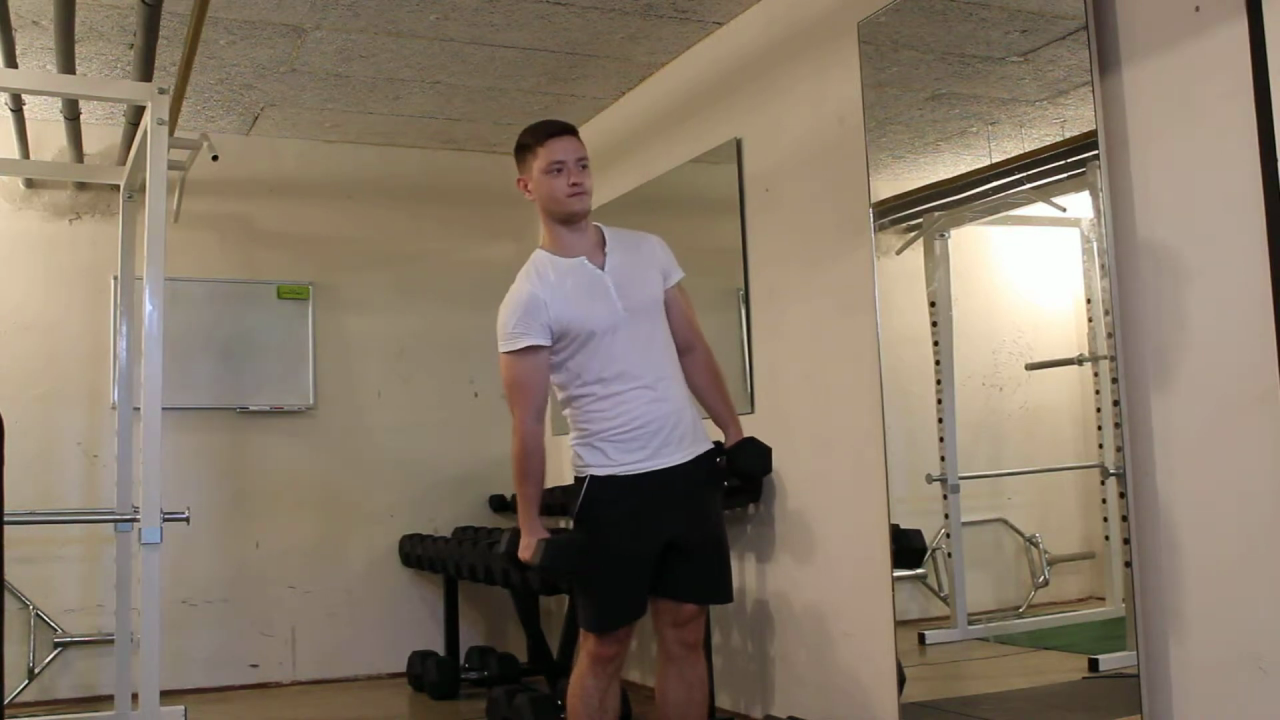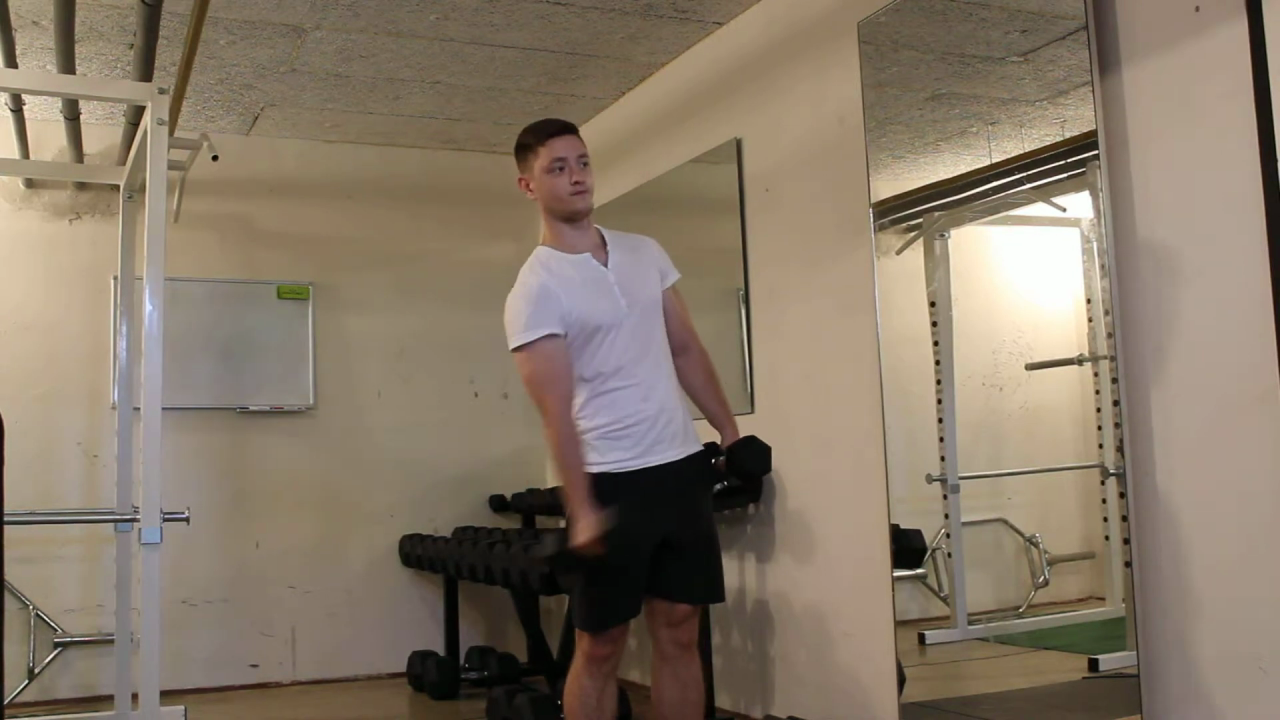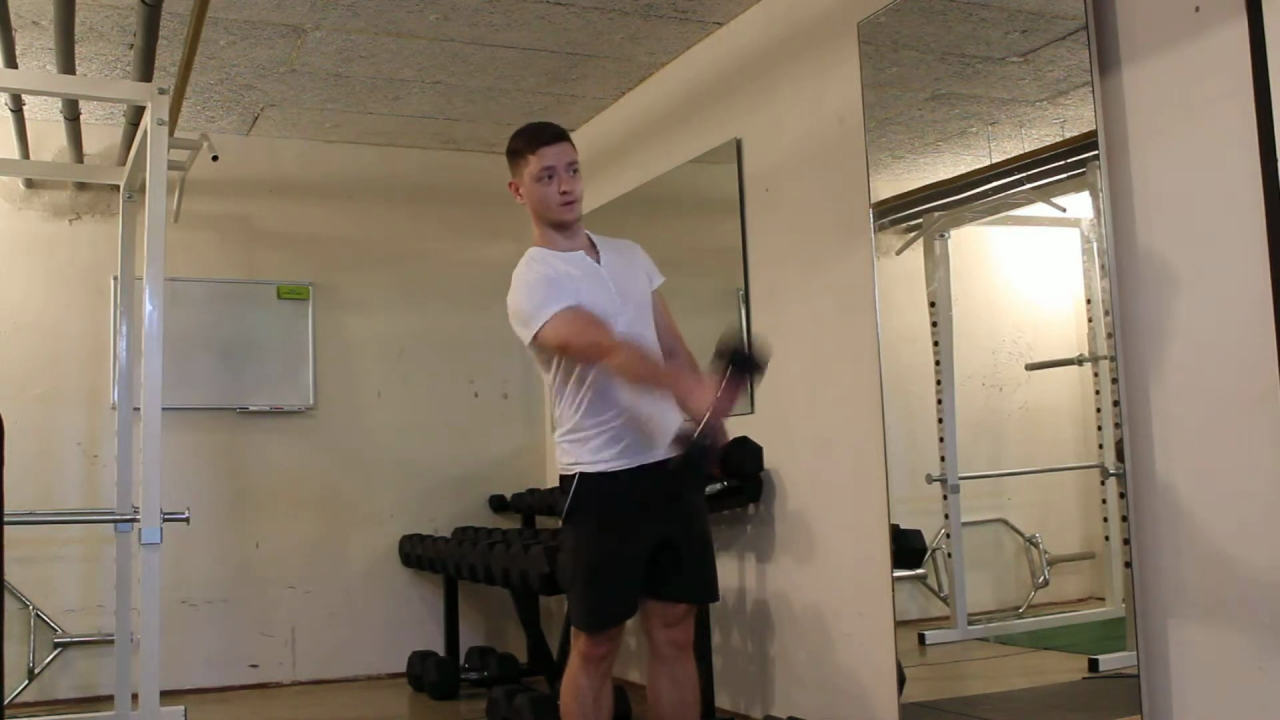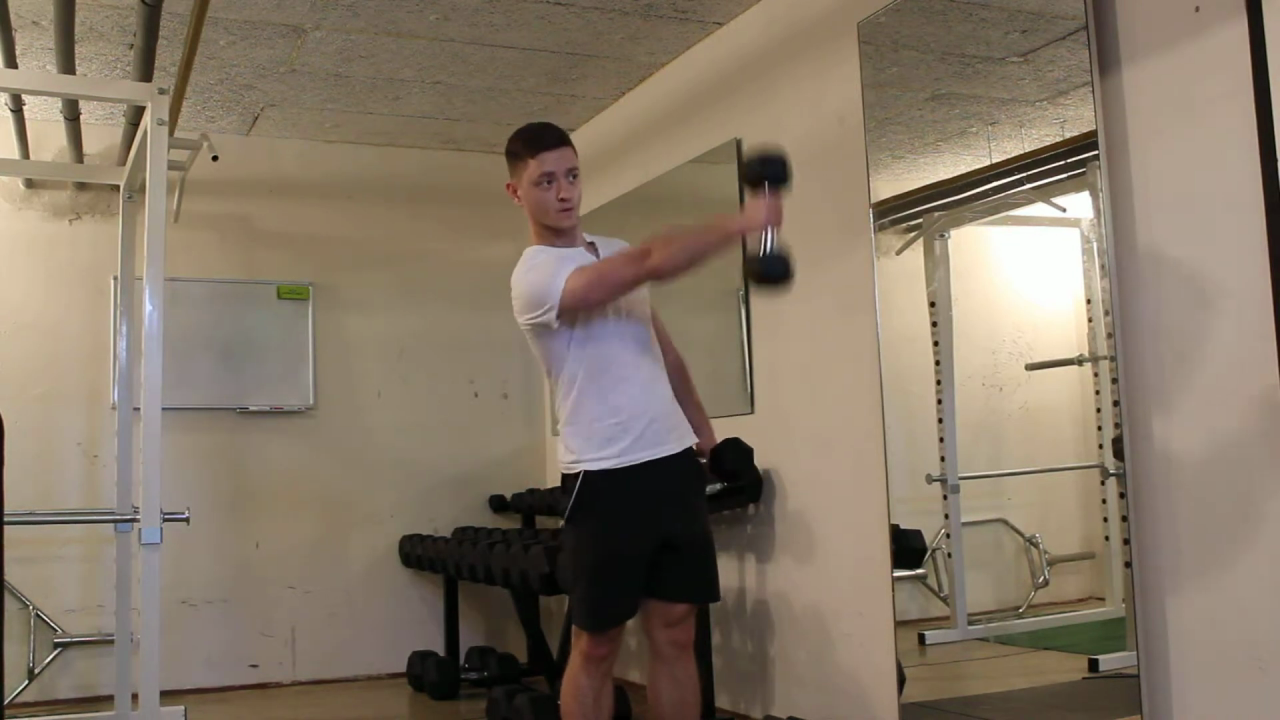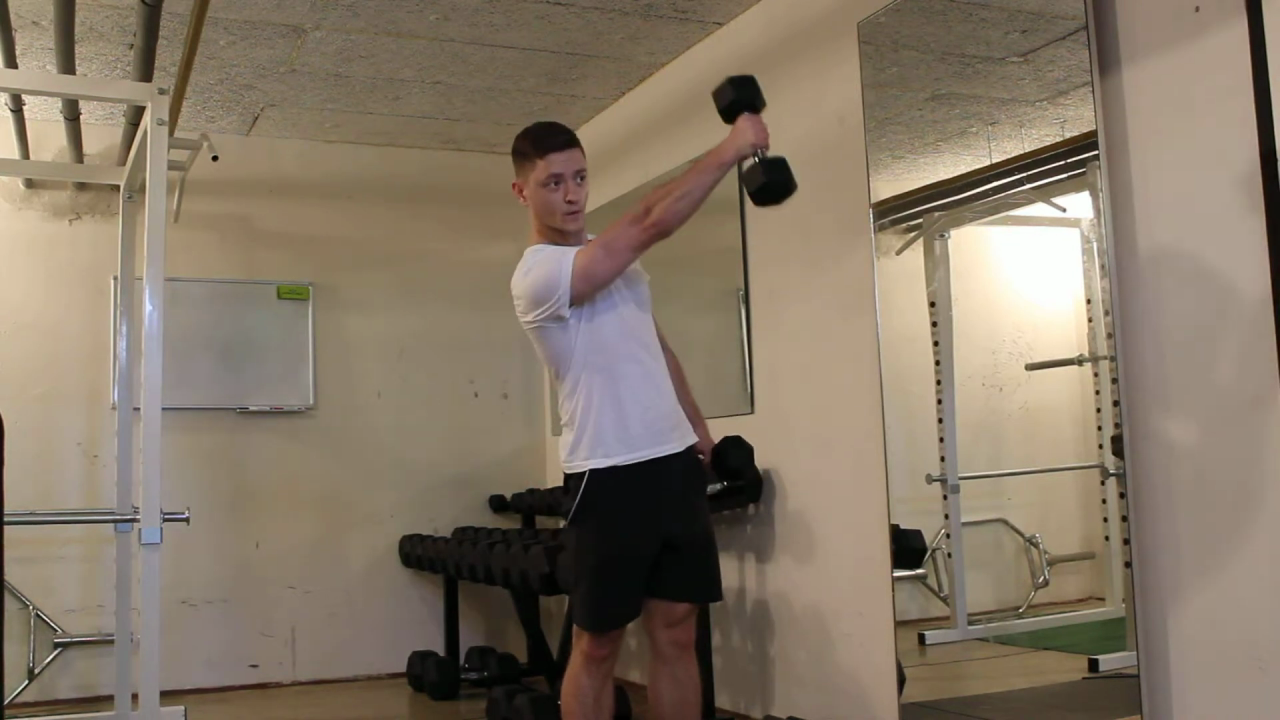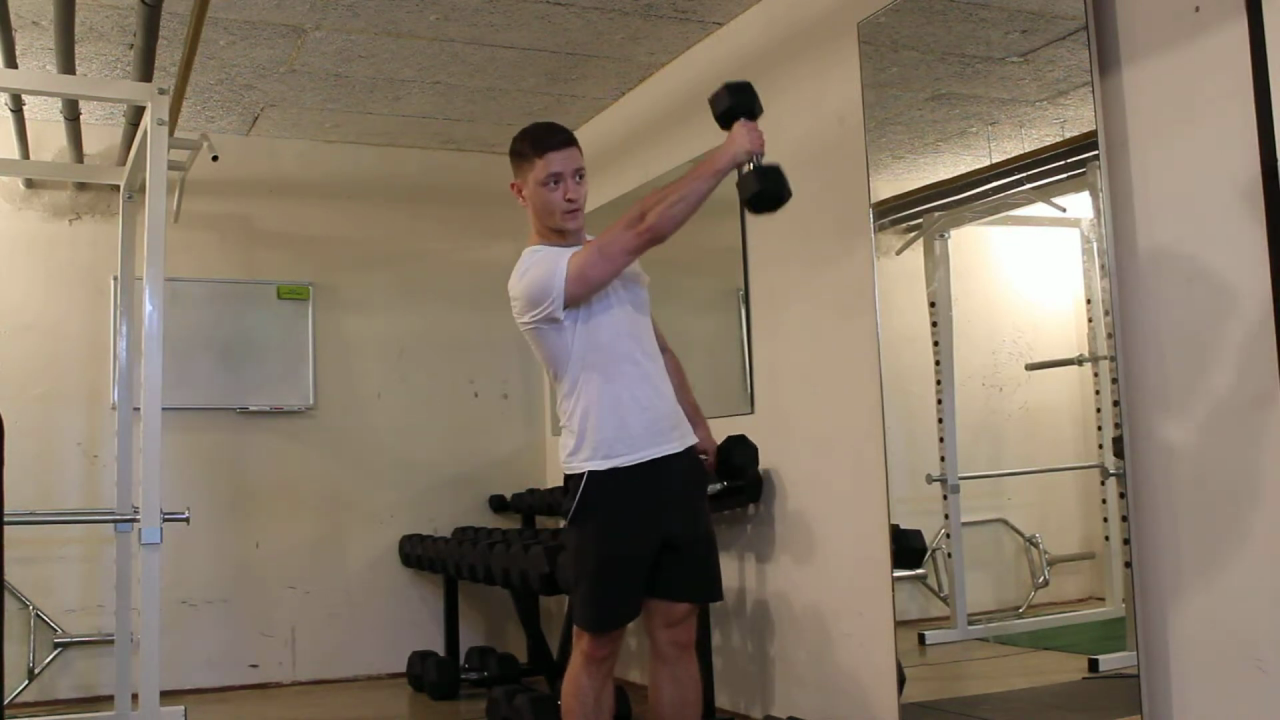
dt=0.2s
person 1, frame 1
left shoulder: (648, 251)
right shoulder: (530, 296)
left elbow: (691, 349)
right elbow: (528, 423)
left wrist: (734, 431)
right wrist: (530, 523)
left hip: (690, 468)
right hip: (614, 485)
left knee: (685, 633)
right knee: (604, 647)
person 1, frame 2
left shoulder: (644, 252)
right shoulder: (536, 290)
left elbow: (686, 350)
right elbow: (556, 413)
left wrist: (728, 429)
right wrist: (581, 507)
left hip: (681, 467)
right hip: (610, 481)
left knee: (680, 633)
right knee: (600, 646)
person 1, frame 3
left shoulder: (629, 256)
right shoulder: (534, 283)
left elbow: (672, 350)
right elbow: (608, 350)
left wrist: (716, 431)
right wrist: (689, 394)
left hip: (672, 466)
right hip: (603, 479)
left knee: (674, 633)
right knee: (595, 646)
person 1, frame 4
left shoulder: (617, 254)
right shoulder: (538, 278)
right elbow: (649, 263)
left wrist: (704, 429)
right wrist: (738, 224)
left hip: (672, 463)
right hip: (606, 478)
left knee: (675, 631)
right knee: (597, 644)
person 1, frame 5
left shoulder: (615, 254)
right shoulder: (540, 275)
right elbow: (650, 222)
left wrist: (699, 429)
right wrist: (731, 149)
left hip: (674, 462)
right hip: (609, 477)
left knee: (676, 630)
right knee: (597, 645)
person 1, frame 6
left shoulder: (613, 258)
right shoulder: (536, 277)
right elbow: (645, 227)
left wrist: (701, 431)
right wrist: (727, 156)
left hip: (674, 463)
right hip: (608, 479)
left knee: (677, 631)
right knee: (598, 645)
